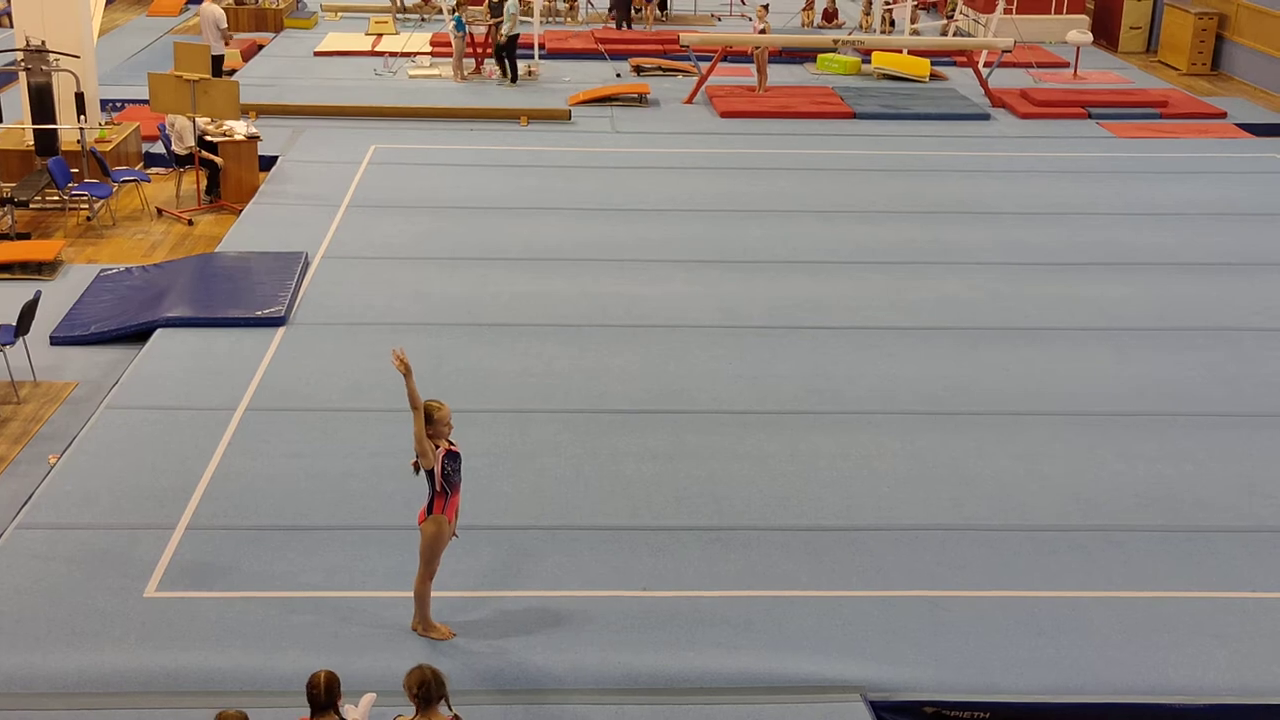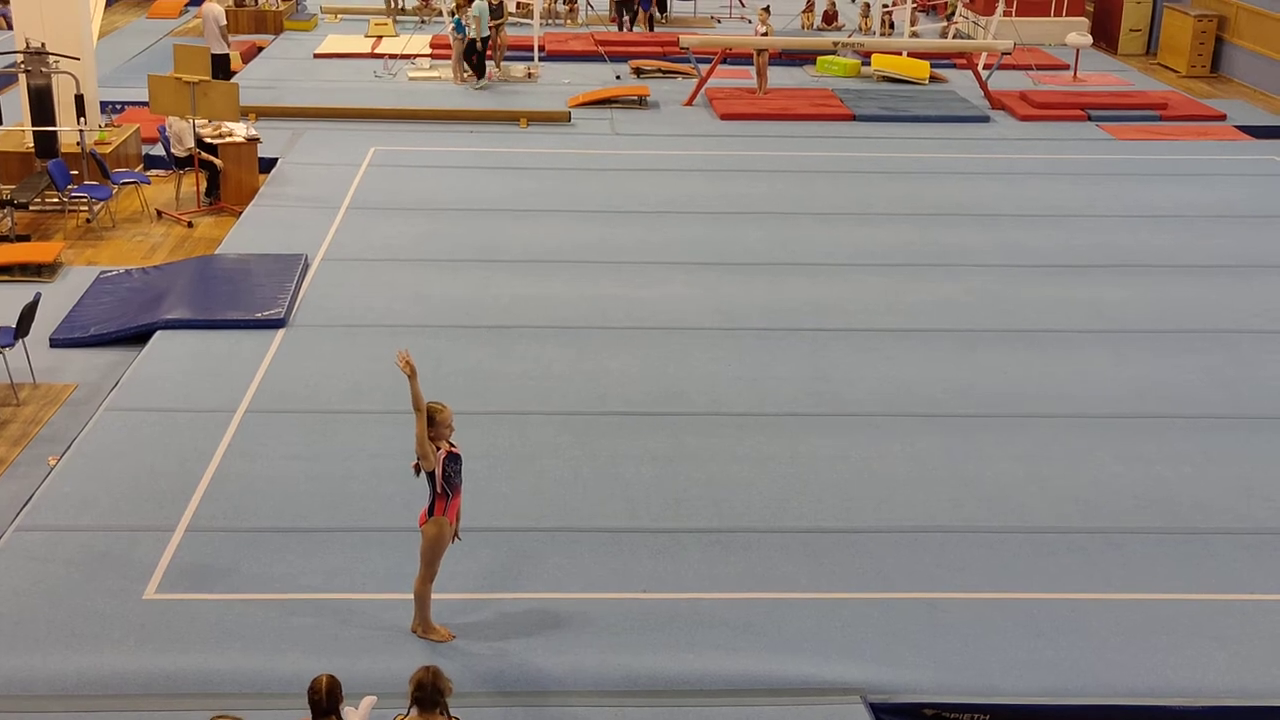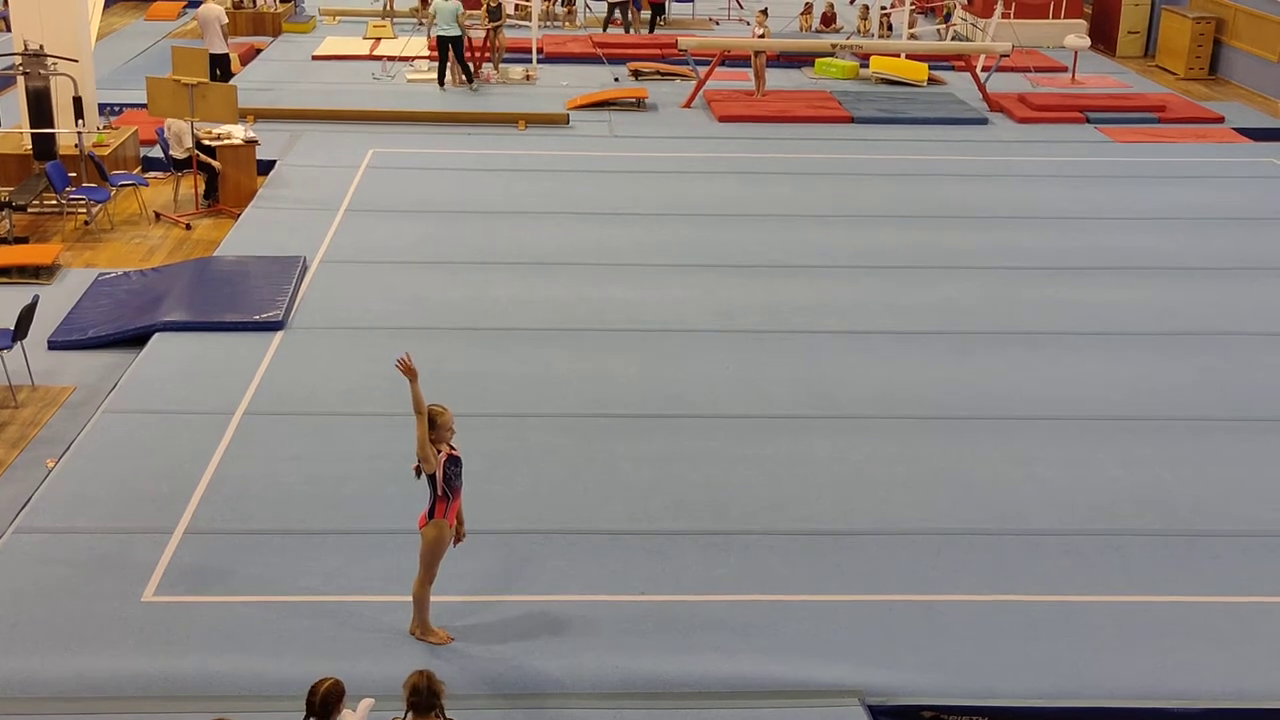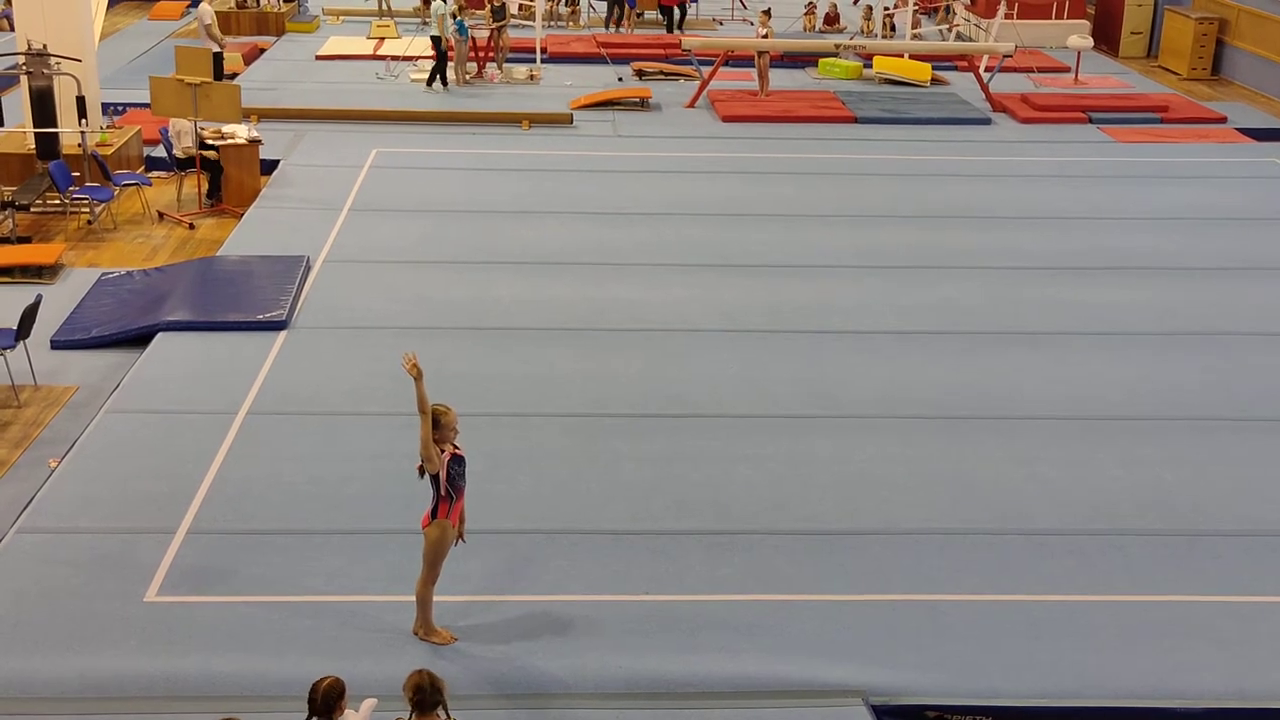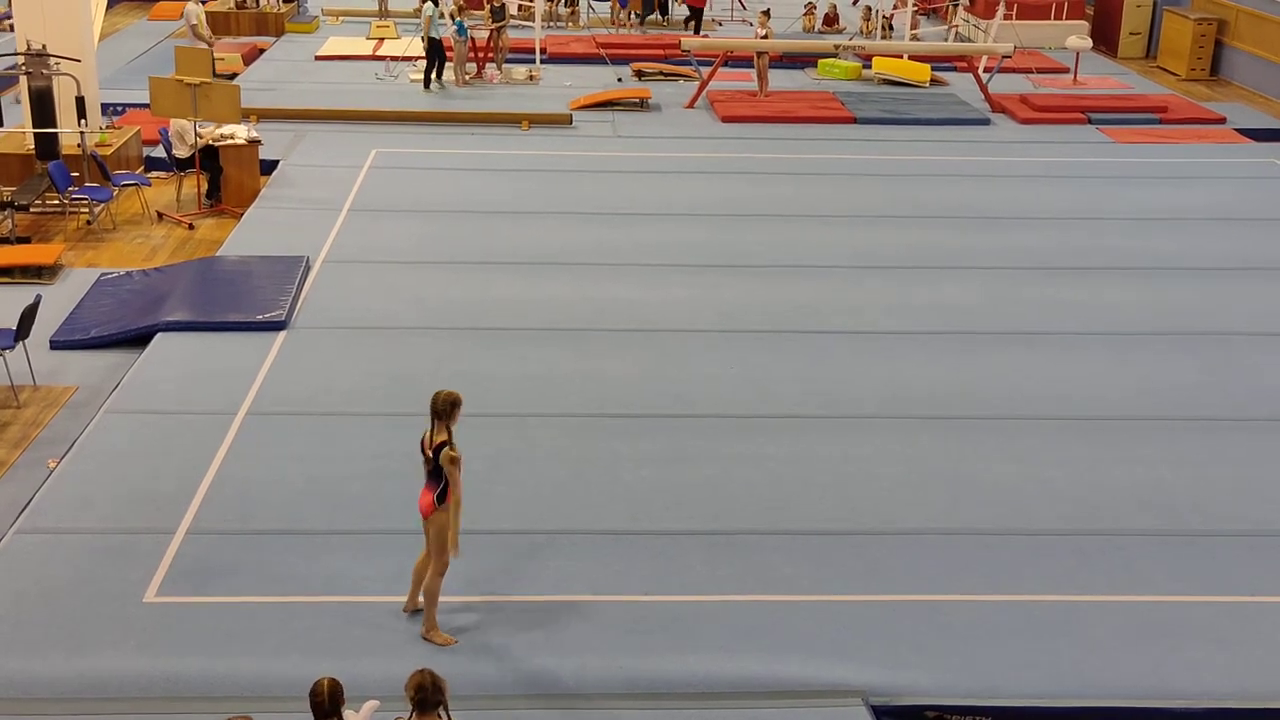
dt=0.7s
person 1, frame 1
left shoulder: (450, 446)
right shoulder: (427, 450)
right elbow: (417, 410)
left wrist: (454, 520)
right wrist: (408, 376)
left hip: (446, 516)
right hip: (435, 518)
left knee: (430, 570)
right knee: (427, 572)
left ankle: (421, 619)
right ankle: (425, 624)
person 1, frame 2
left shoulder: (450, 448)
right shoulder: (429, 452)
right elbow: (420, 412)
left wrist: (455, 521)
right wrist: (412, 378)
left hip: (447, 517)
right hip: (435, 519)
left knee: (429, 573)
right knee: (427, 574)
left ankle: (420, 621)
right ankle: (425, 626)
person 1, frame 3
left shoulder: (450, 451)
right shoulder: (429, 455)
right elbow: (420, 415)
left wrist: (460, 522)
right wrist: (413, 382)
left hip: (446, 521)
right hip: (435, 522)
left knee: (428, 575)
right knee: (426, 576)
left ankle: (419, 623)
right ankle: (423, 628)
person 1, frame 4
left shoulder: (455, 451)
right shoulder: (432, 455)
right elbow: (424, 414)
left wrist: (461, 522)
right wrist: (418, 381)
left hip: (449, 521)
right hip: (437, 523)
left knee: (432, 575)
right knee: (429, 576)
left ankle: (422, 623)
right ankle: (426, 628)
person 1, frame 5
left shoulder: (426, 436)
right shoulder: (449, 451)
right elbow: (455, 492)
right wrist: (453, 530)
left hip: (426, 498)
right hip: (440, 507)
left knee: (430, 553)
right knee: (439, 565)
left ankle: (412, 601)
right ankle: (430, 627)
